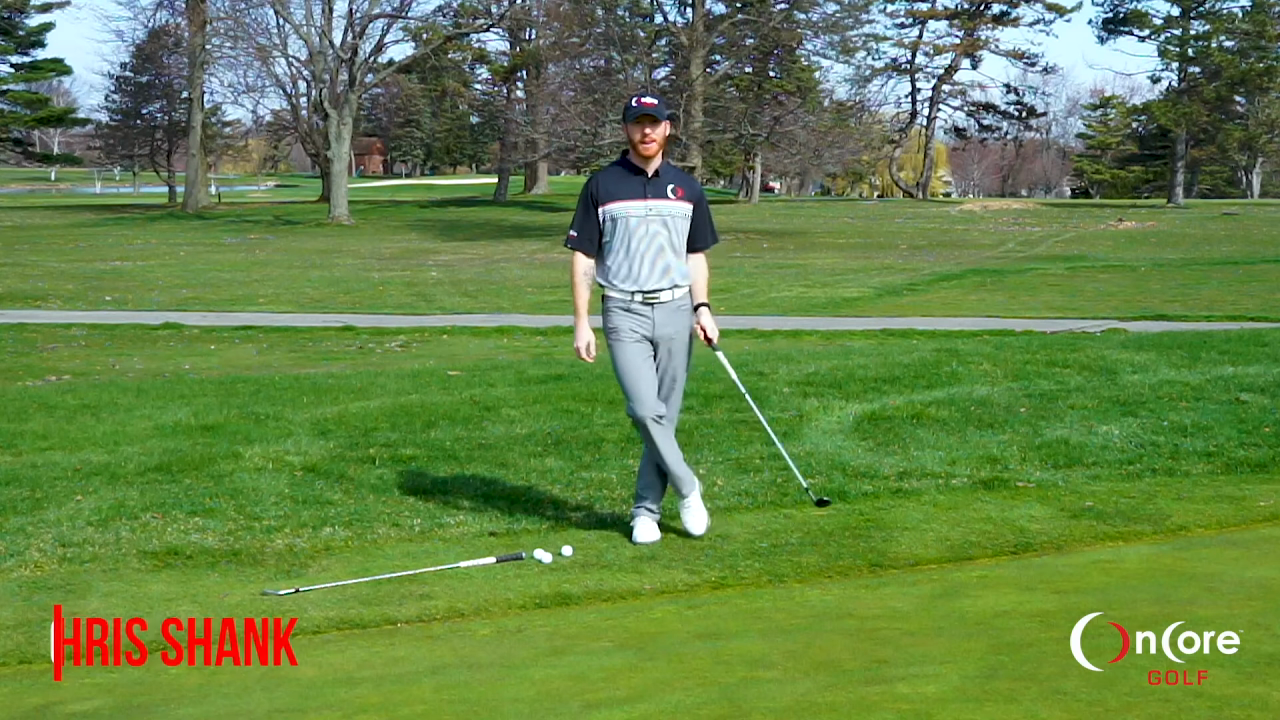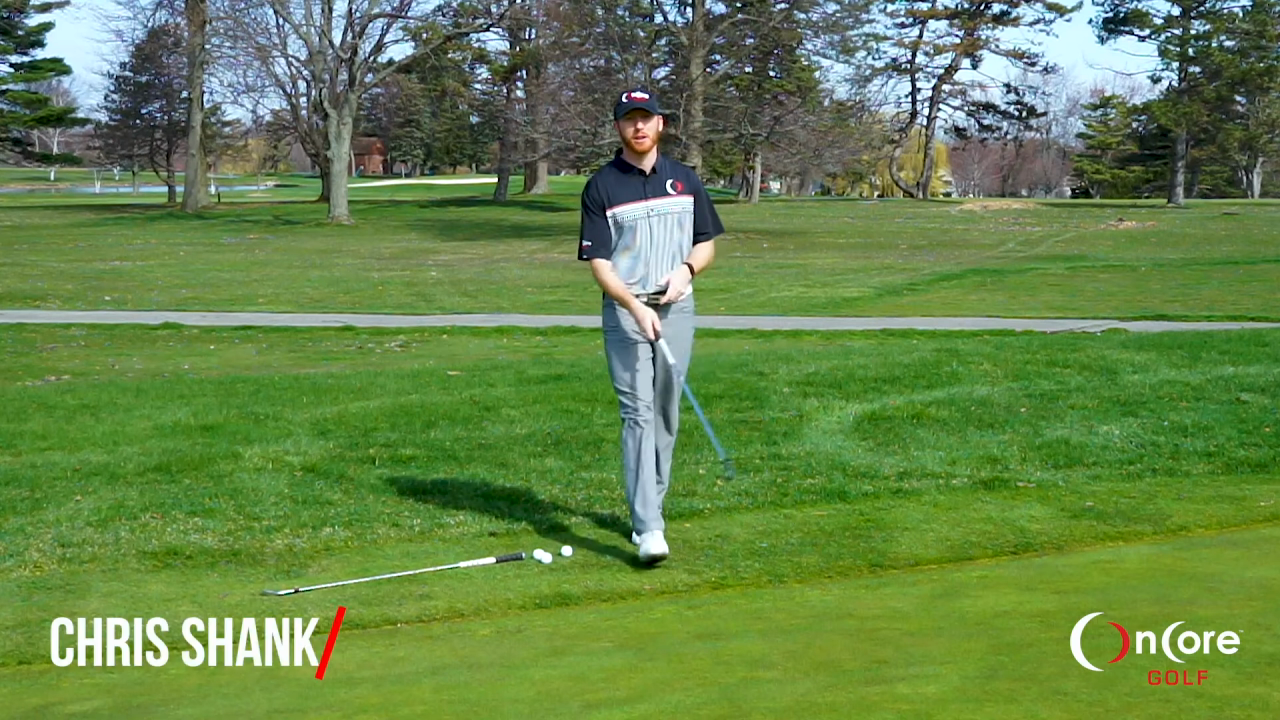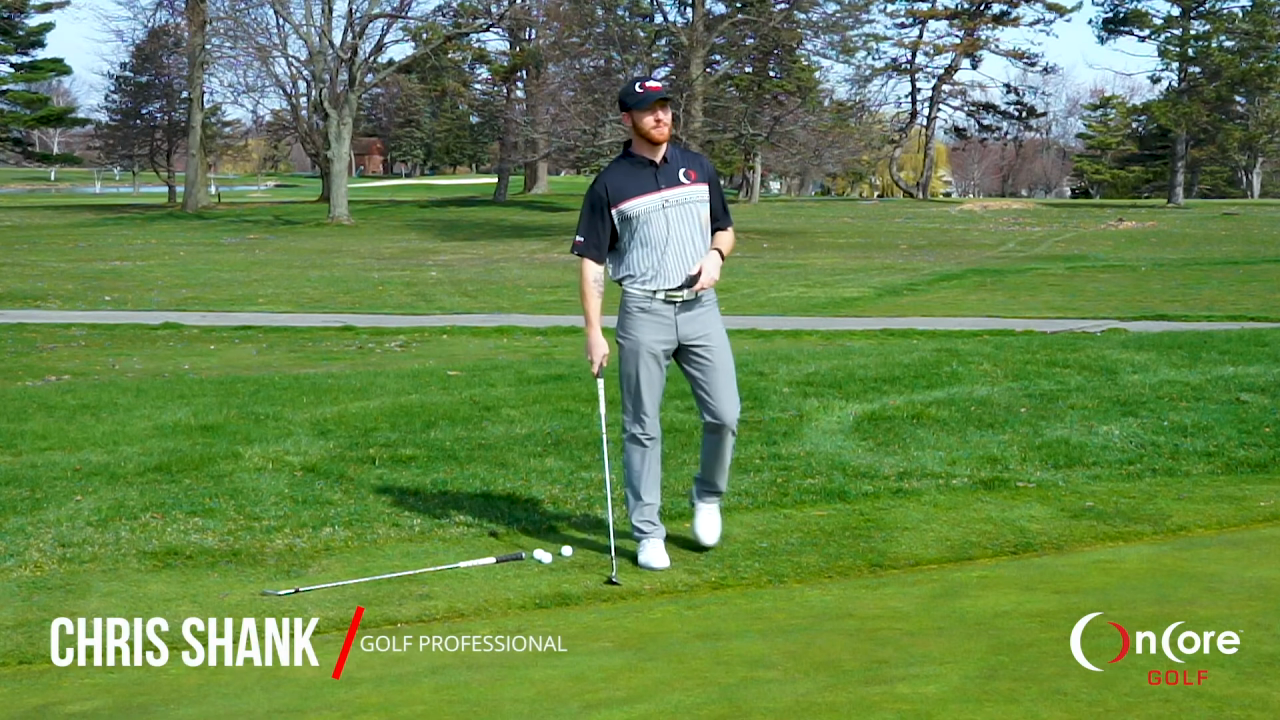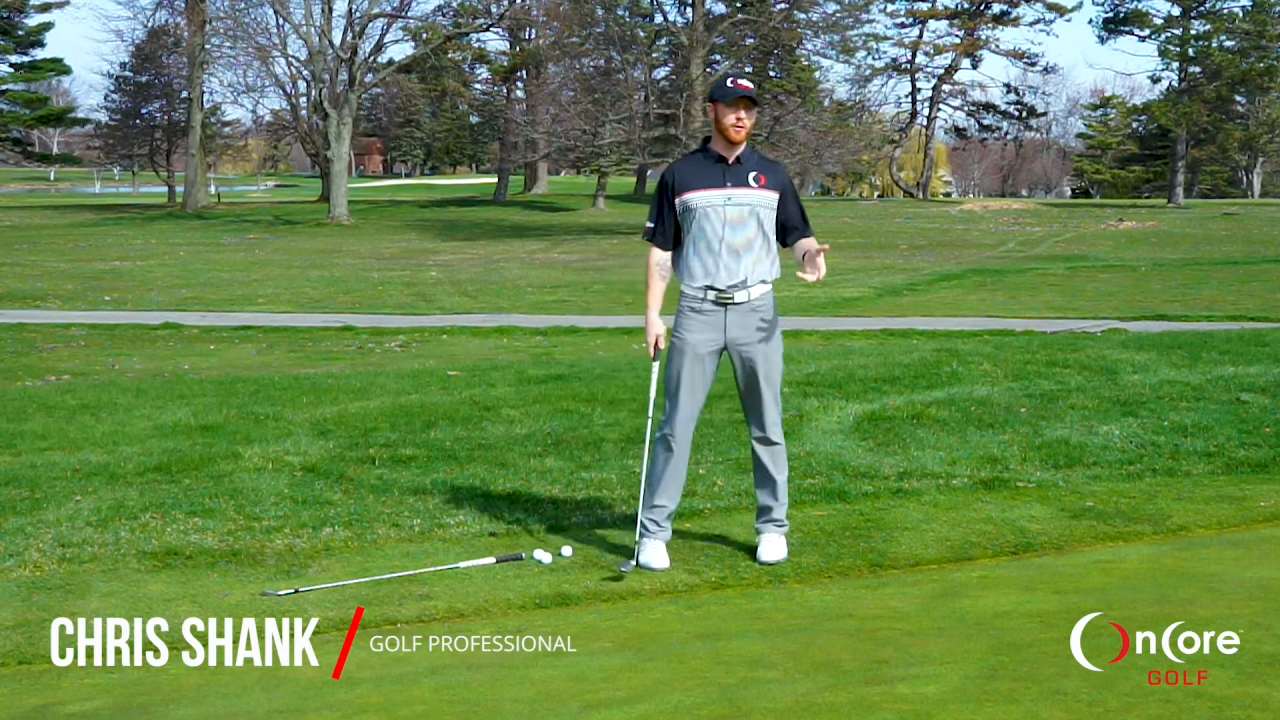
dt=0.7s
person 1, frame 1
left shoulder: (687, 187)
right shoulder: (601, 185)
left elbow: (696, 255)
right elbow: (582, 257)
left wrist: (702, 308)
right wrist: (581, 322)
left hip: (674, 311)
right hip: (624, 313)
left knee: (665, 414)
right knee: (645, 410)
left ankle: (646, 509)
right ankle: (685, 484)
person 1, frame 2
left shoulder: (685, 179)
right shoulder: (601, 187)
left elbow: (707, 242)
right elbow: (599, 262)
left wrist: (686, 270)
right wrist: (635, 309)
left hip: (677, 313)
right hip: (625, 313)
left knee: (664, 419)
right knee: (636, 415)
left ankle: (646, 510)
right ankle: (649, 527)
person 1, frame 3
left shoulder: (697, 167)
right shoulder: (609, 183)
left elbow: (724, 230)
right elbow: (592, 261)
left wrist: (715, 256)
right wrist: (593, 331)
left hip: (699, 309)
right hip: (643, 313)
left knee: (724, 414)
right knee: (643, 427)
left ankle: (708, 495)
right ankle: (648, 532)
person 1, frame 4
left shoulder: (773, 175)
right shoulder: (678, 175)
left elbow: (799, 237)
right elbow: (661, 250)
left wrist: (811, 256)
right wrist: (652, 313)
left hip: (757, 312)
right hip: (696, 314)
left knee: (766, 428)
right knee: (676, 425)
left ankle: (772, 526)
right ankle: (653, 530)
